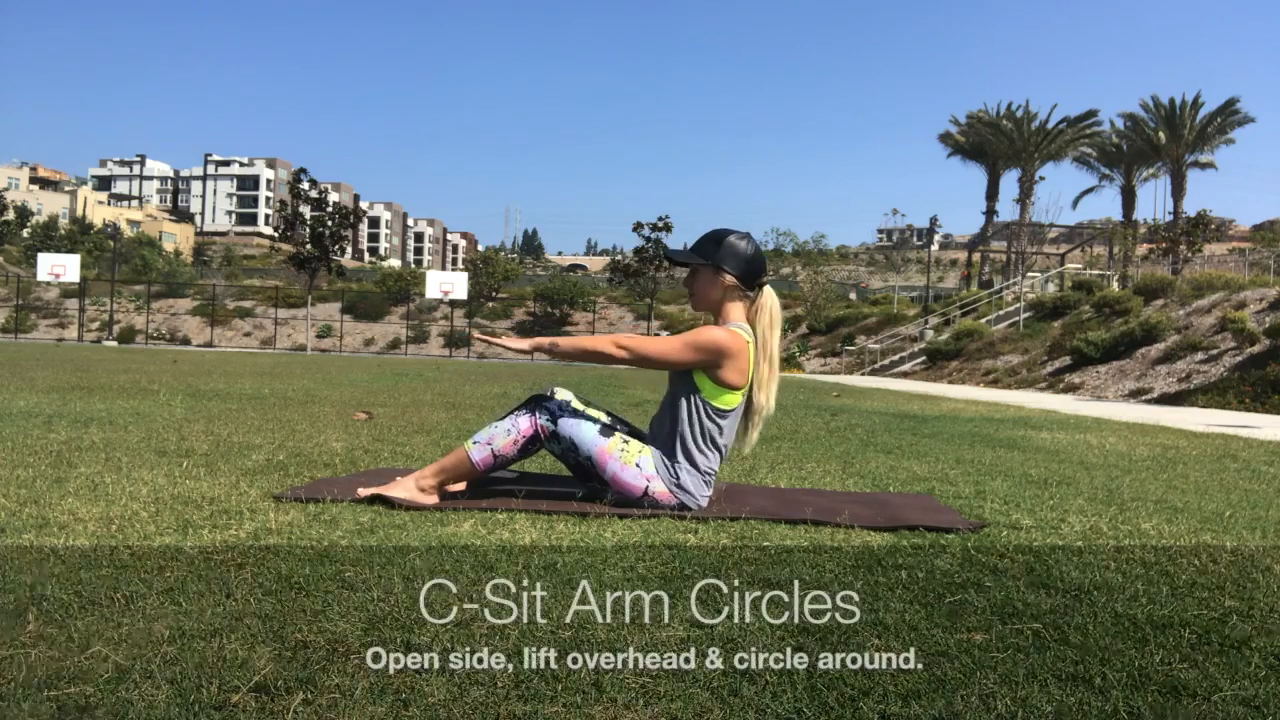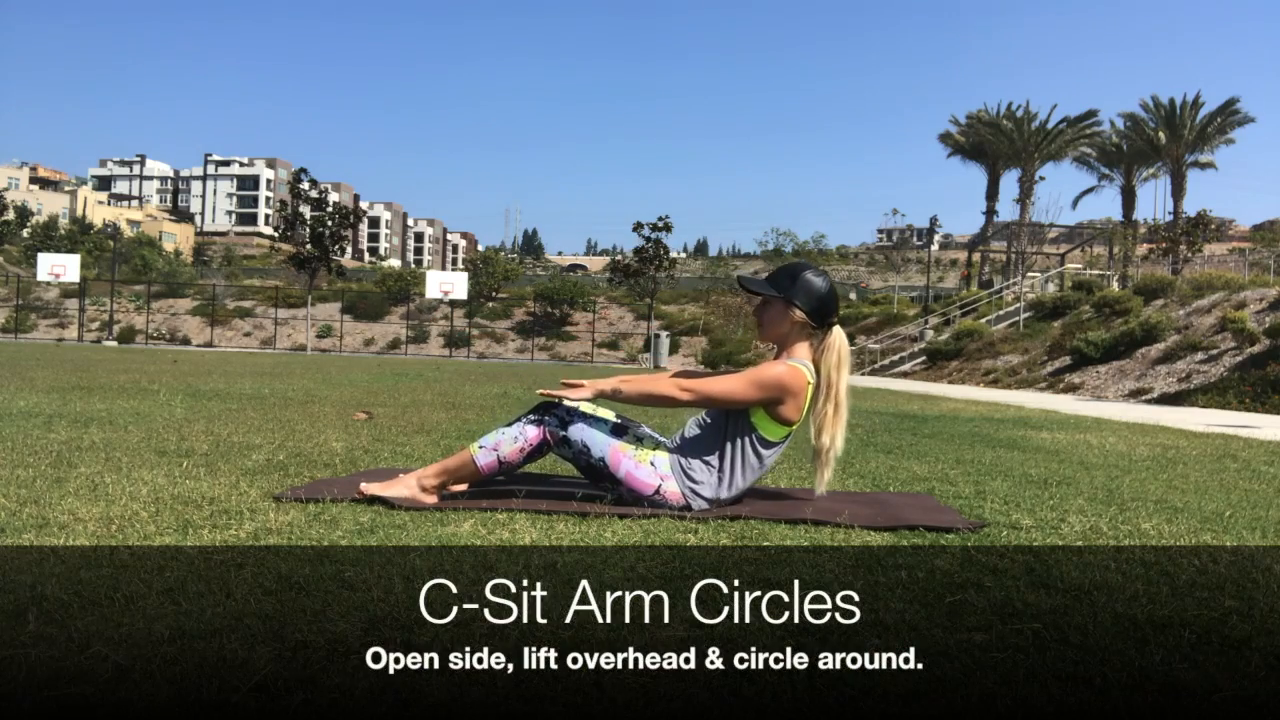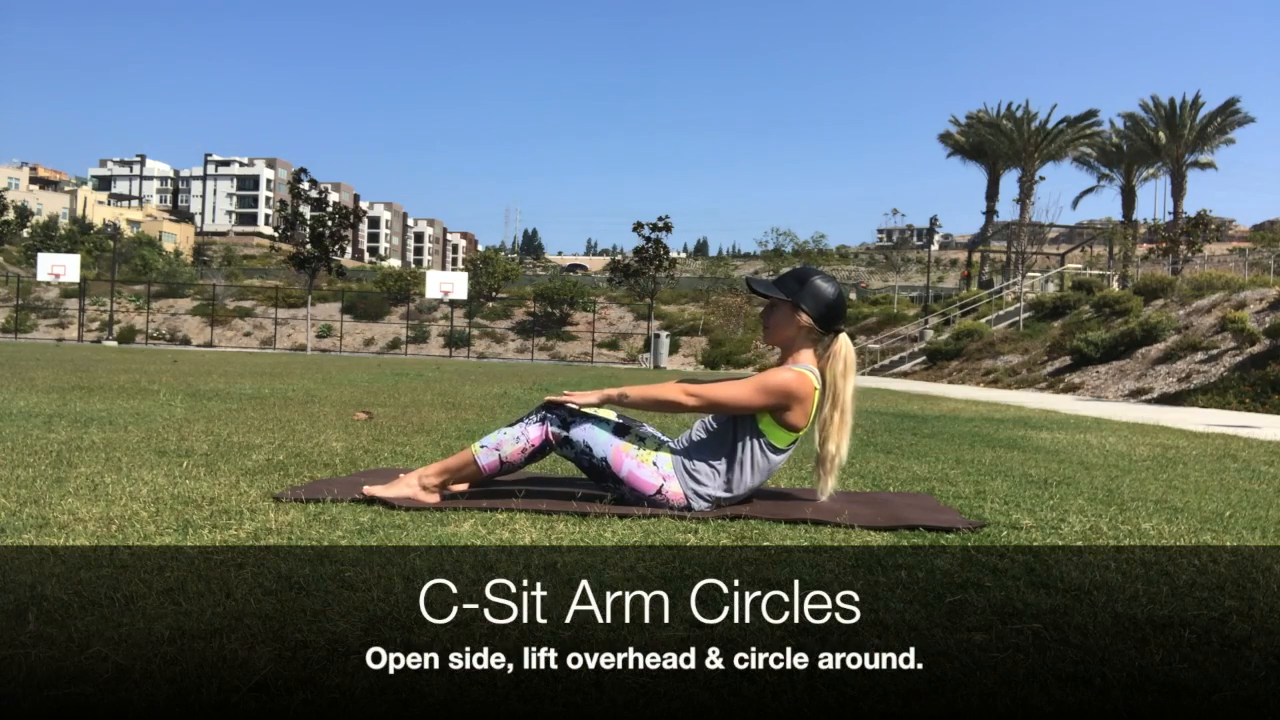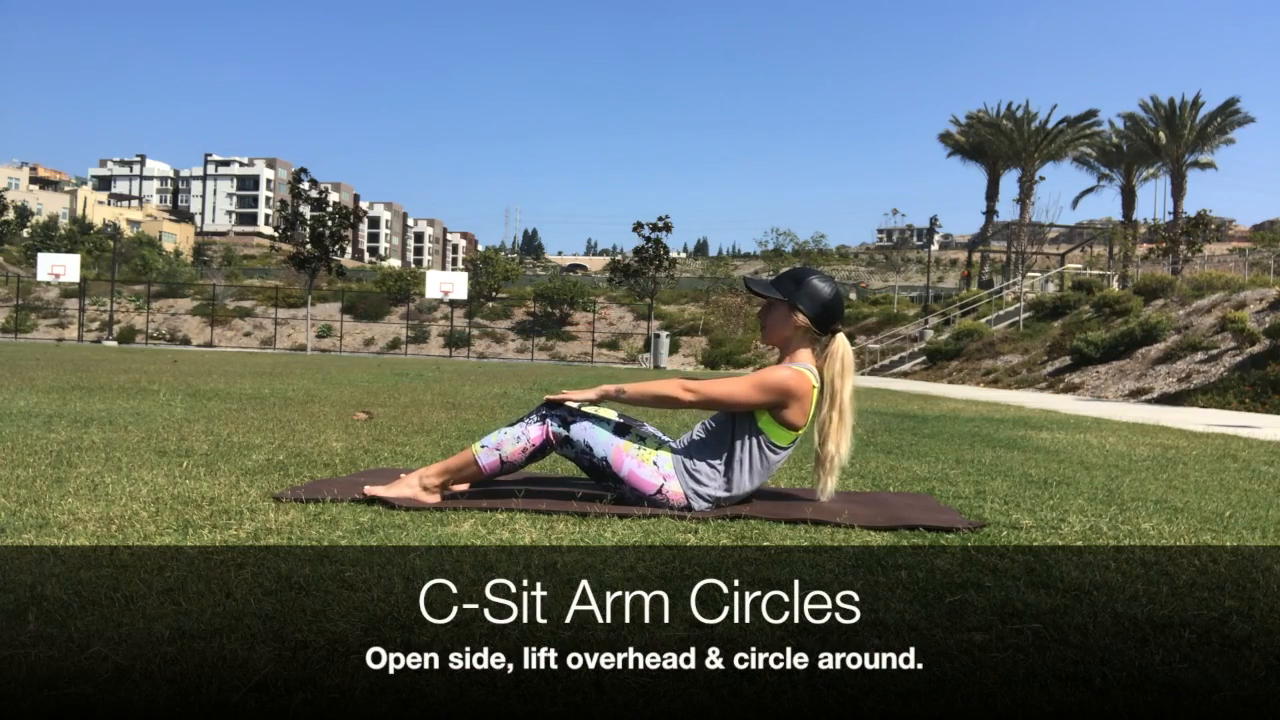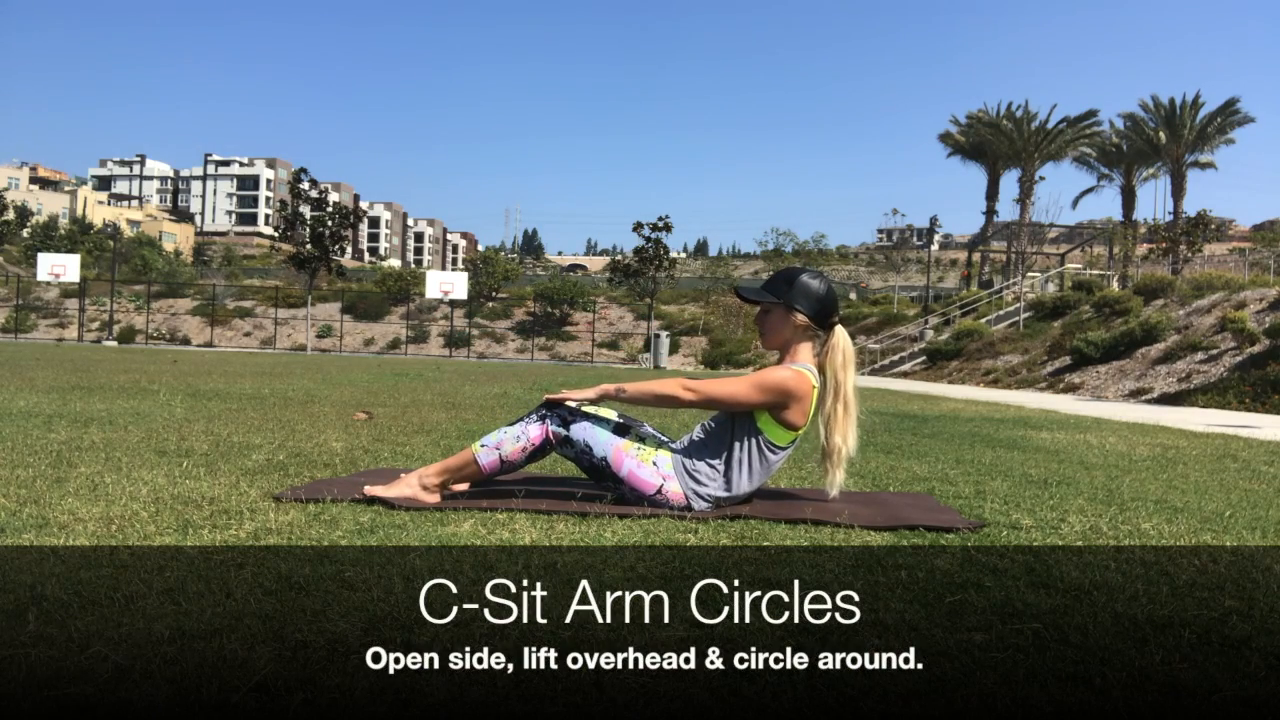
dt=0.7s
person 1, frame 1
left shoulder: (723, 342)
right shoulder: (732, 338)
left elbow: (622, 350)
right elbow: (635, 343)
left wrist: (536, 343)
right wrist: (543, 343)
left hip: (671, 487)
right hip: (667, 469)
left knee: (545, 417)
right knee: (555, 401)
left ankle: (425, 483)
right ankle: (457, 476)
person 1, frame 2
left shoulder: (786, 377)
right shoulder: (780, 372)
left elbow: (683, 392)
right elbow: (689, 376)
left wrist: (603, 388)
right wrist: (606, 383)
left hip: (680, 487)
right hip: (678, 466)
left knee: (554, 422)
right knee: (561, 414)
left ankle: (428, 482)
right ankle: (456, 474)
person 1, frame 3
left shoulder: (792, 382)
right shoulder: (787, 376)
left elbow: (690, 398)
right elbow: (698, 388)
left wrist: (607, 394)
right wrist: (609, 398)
left hip: (682, 487)
right hip: (681, 466)
left knee: (557, 421)
right knee: (563, 413)
left ankle: (429, 479)
right ankle: (457, 475)
person 1, frame 4
left shoulder: (791, 380)
right shoulder: (788, 373)
left elbow: (688, 394)
right elbow: (704, 392)
left wrist: (604, 390)
left hip: (684, 486)
right hip: (684, 465)
left knee: (557, 421)
right knee: (561, 411)
left ankle: (430, 480)
right ankle: (453, 475)
person 1, frame 5
left shoulder: (789, 381)
right shoulder: (787, 375)
left elbow: (687, 392)
right elbow: (699, 394)
left wrist: (604, 390)
right wrist: (605, 394)
left hip: (683, 487)
right hip: (683, 465)
left knee: (557, 421)
right knee: (566, 412)
left ankle: (430, 479)
right ankle: (454, 474)
